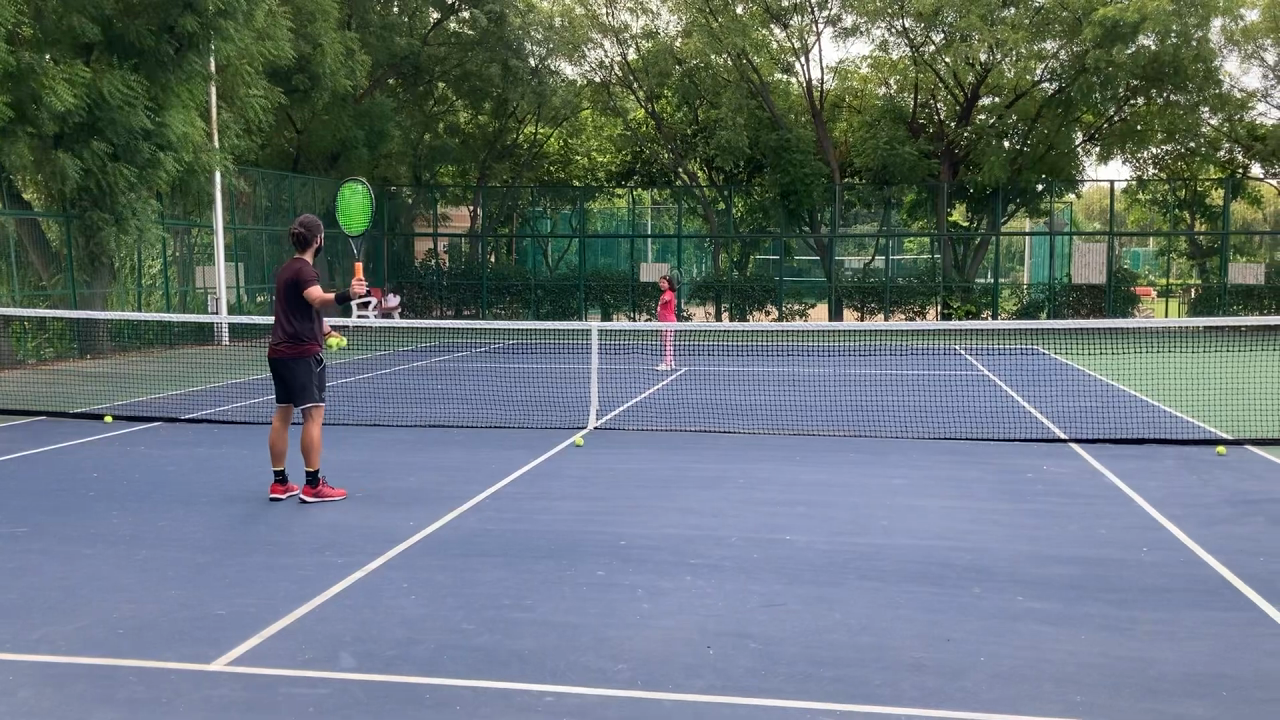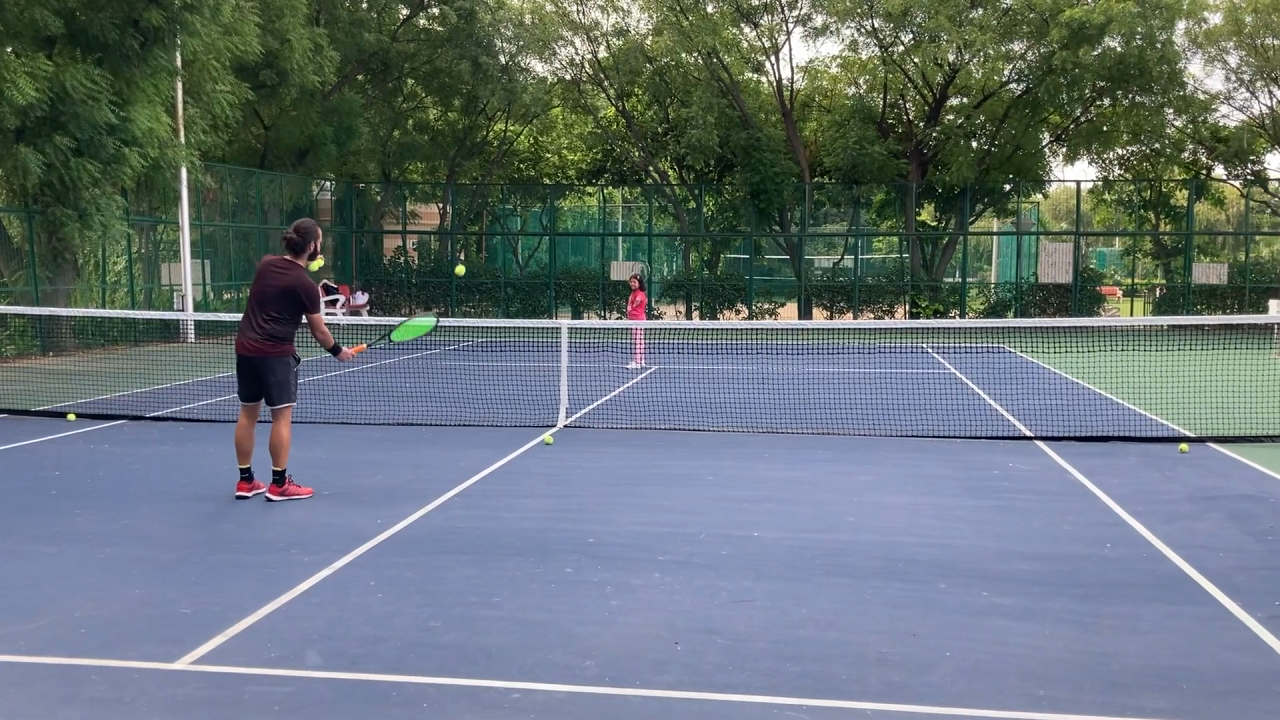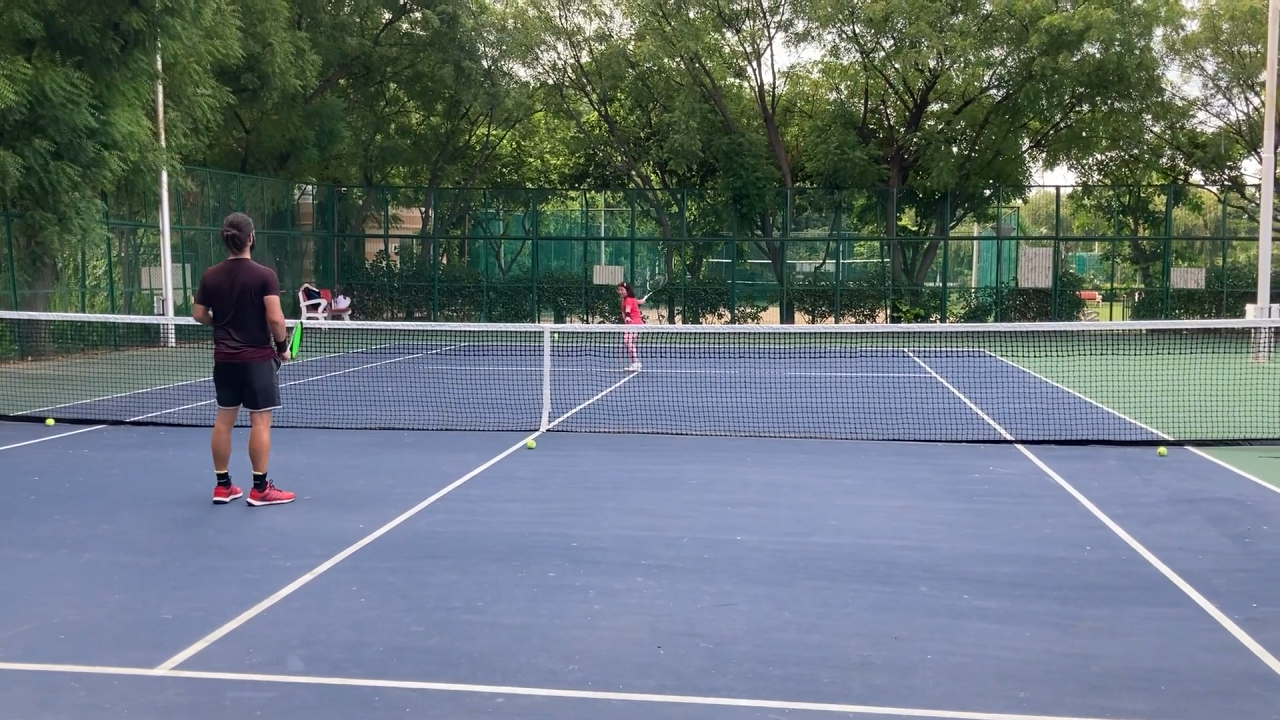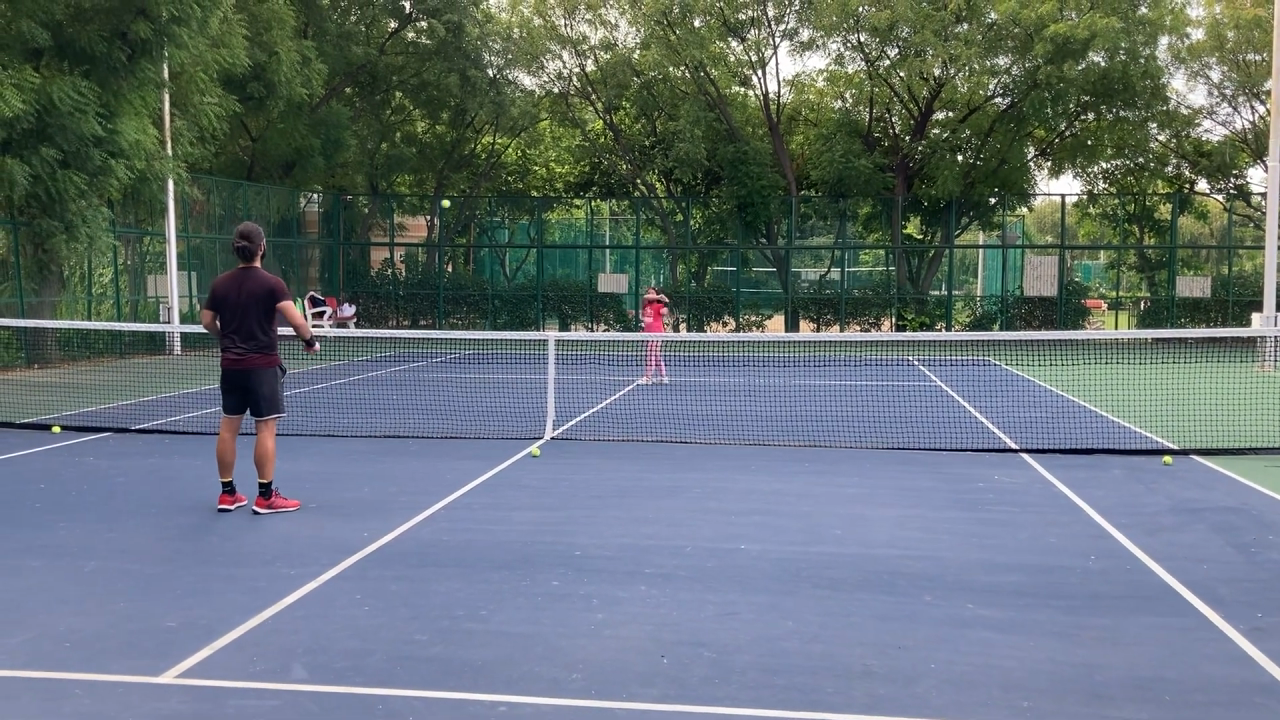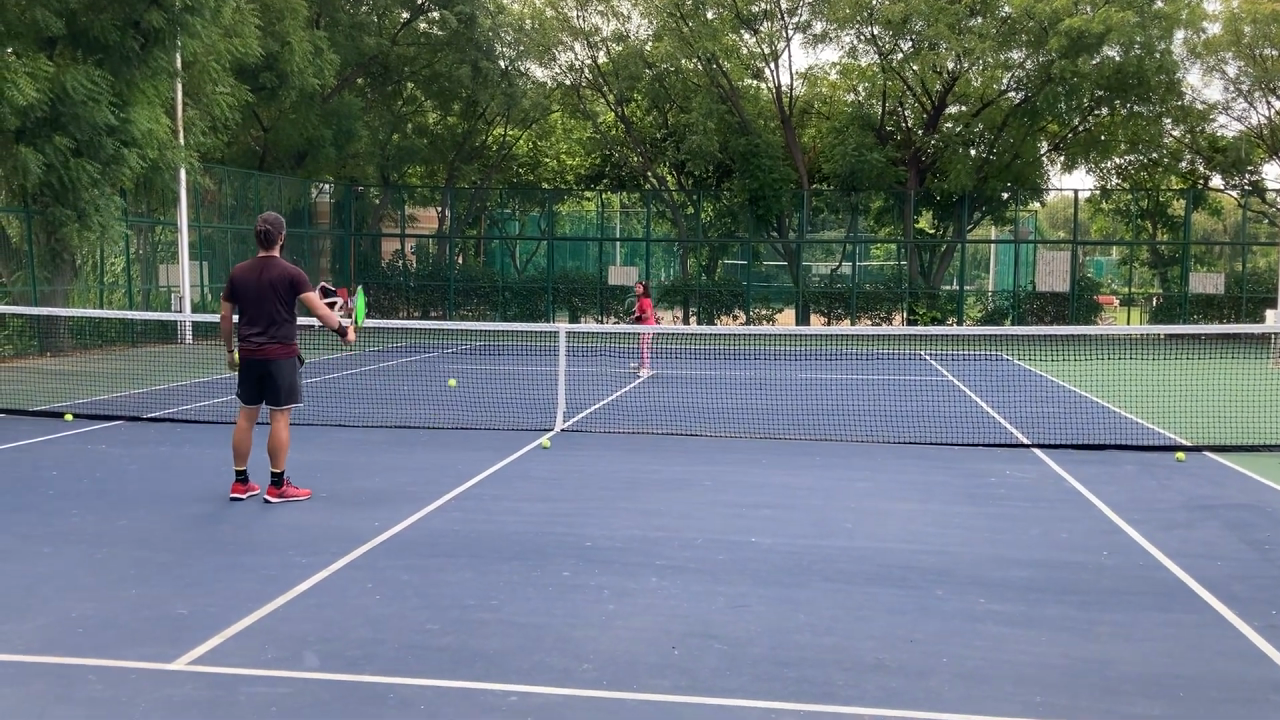
dt=1s
person 1, frame 1
left shoulder: (287, 269)
right shoulder: (304, 271)
right elbow: (319, 299)
left wrist: (321, 327)
right wrist: (347, 294)
left hip: (280, 352)
right hip: (301, 353)
left knee: (282, 416)
right knee: (313, 416)
left ankle: (279, 483)
right ankle: (313, 485)
person 1, frame 2
left shoulder: (266, 263)
right shoulder: (305, 284)
right elbow: (318, 331)
left wrist: (304, 265)
right wrist: (338, 351)
left hip: (245, 349)
right hip: (276, 354)
left knee: (247, 414)
right knee: (281, 416)
left ankle: (245, 481)
right ankle: (279, 484)
person 1, frame 3
left shoulder: (210, 276)
right shoulder: (264, 275)
left elbow: (199, 315)
right elbow: (275, 318)
right wrist: (282, 348)
left hip: (225, 358)
right hip: (257, 358)
left knee: (224, 419)
right knee: (260, 421)
left ankle: (223, 485)
right ankle: (260, 488)
person 1, frame 4
left shoulder: (220, 283)
right shoulder: (270, 283)
left elbow: (207, 322)
right elbow: (295, 319)
right wrist: (310, 341)
left hip: (231, 365)
right hip: (262, 365)
left knee: (228, 427)
right knee: (266, 429)
left ankle: (227, 493)
right ankle: (266, 496)
person 1, frame 5
left shoulder: (238, 272)
right shoulder: (291, 273)
left elbow: (225, 316)
right elbow: (319, 310)
left wrist: (231, 350)
right wrist: (344, 331)
left hip: (249, 355)
right hip: (280, 355)
left knee: (246, 417)
right knee: (279, 418)
left ankle: (240, 482)
right ankle: (277, 486)
